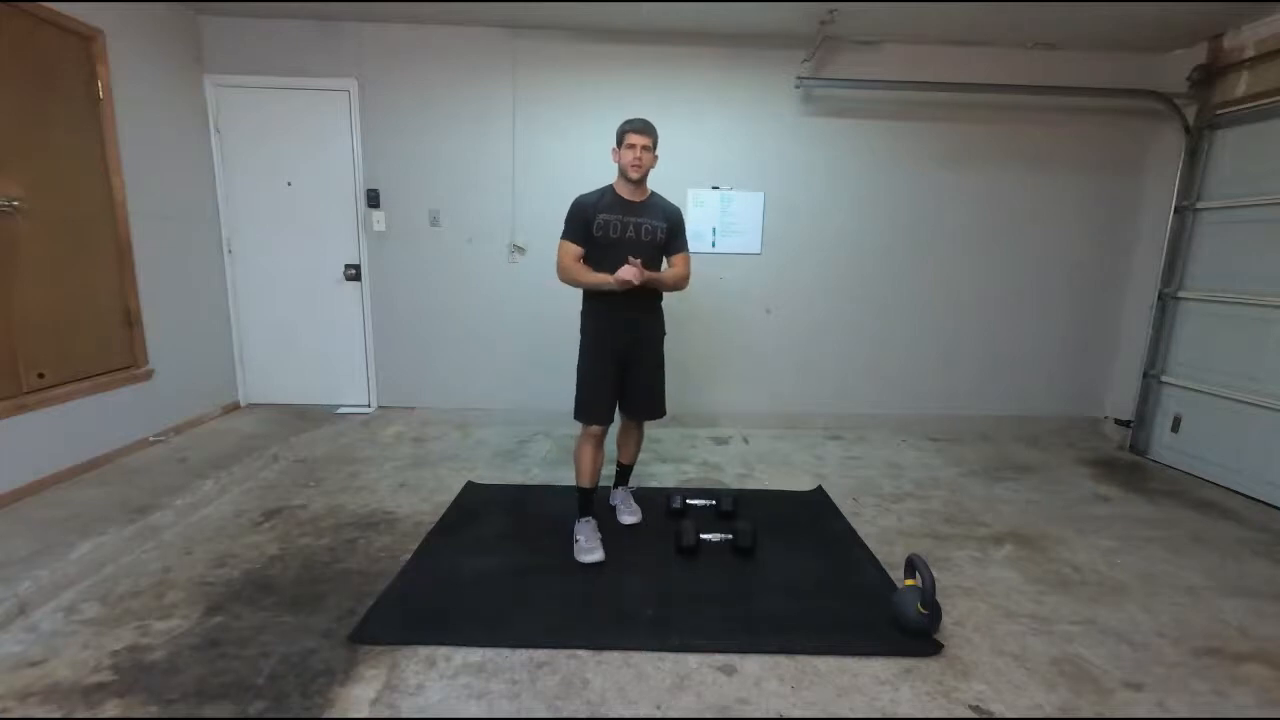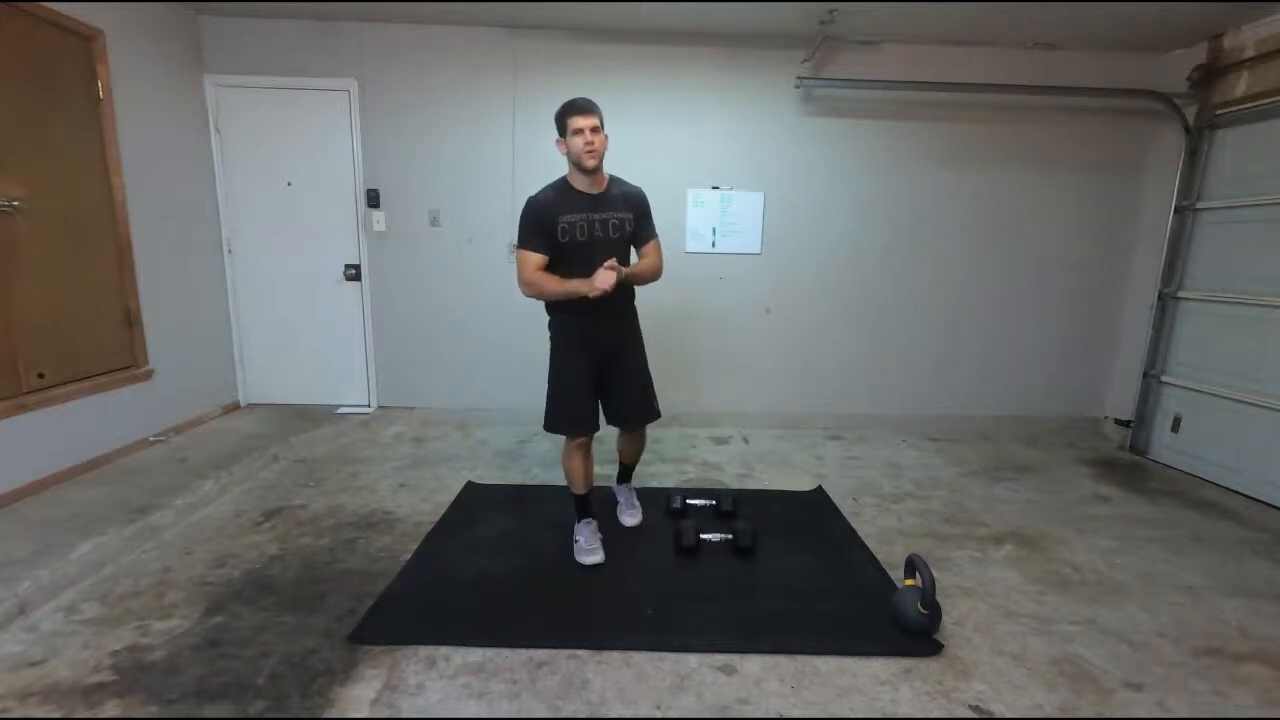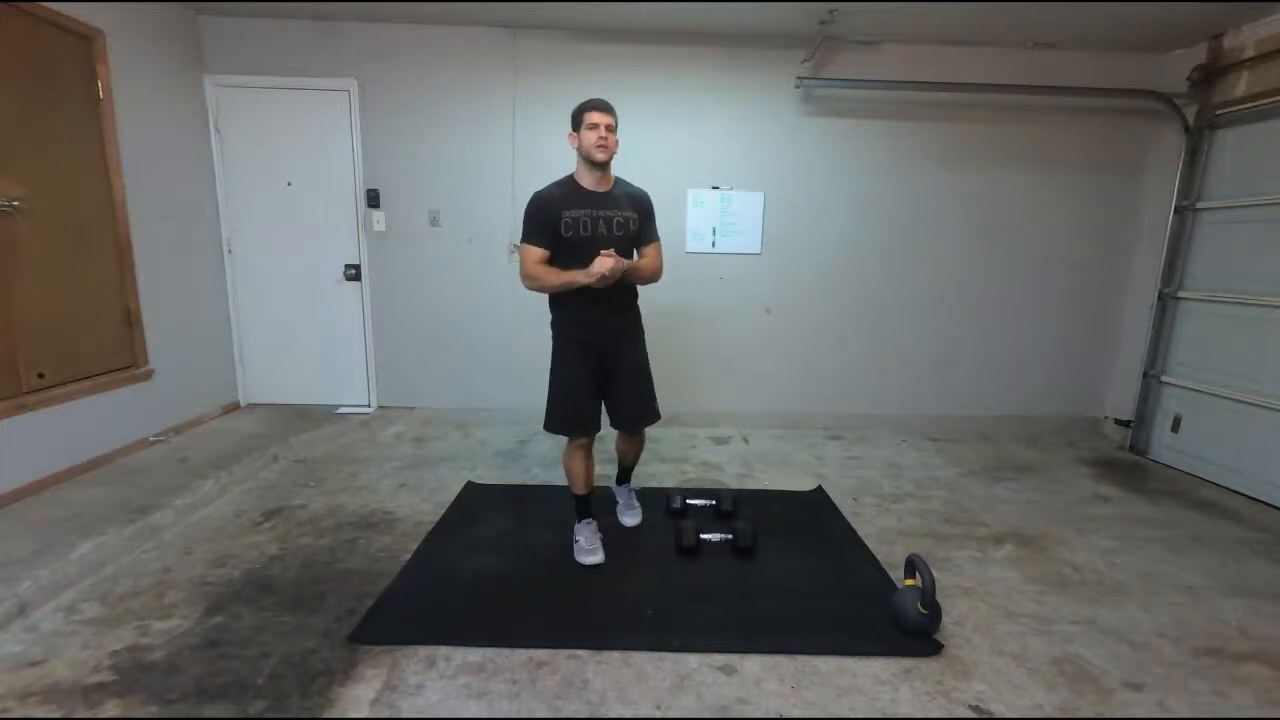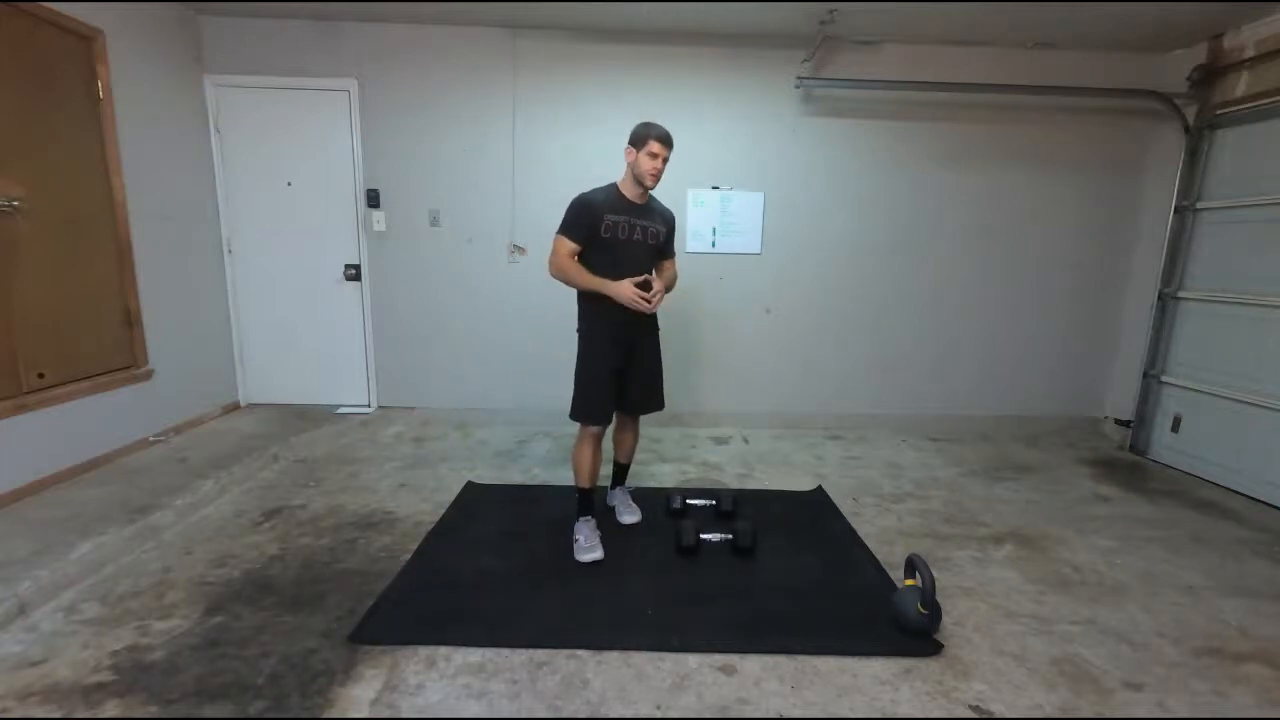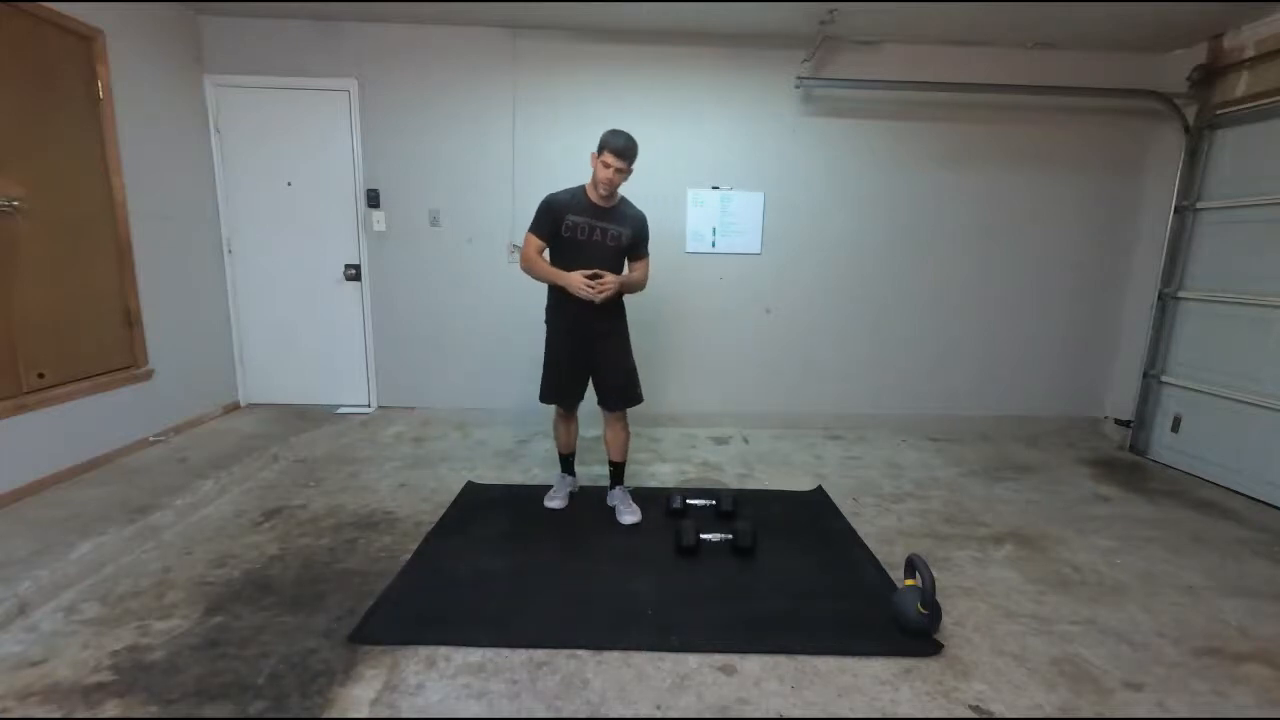
dt=1s
person 1, frame 1
left shoulder: (668, 213)
right shoulder: (587, 206)
left elbow: (680, 273)
right elbow: (566, 267)
left wrist: (648, 277)
right wrist: (612, 280)
left hip: (647, 333)
right hip: (600, 332)
left knee: (635, 417)
right knee: (593, 426)
left ankle: (621, 489)
right ankle: (585, 518)
person 1, frame 2
left shoulder: (632, 198)
right shoulder: (543, 205)
left elbow: (654, 265)
right elbow: (529, 281)
left wrist: (621, 273)
right wrist: (587, 284)
left hip: (623, 334)
right hip: (572, 340)
left knee: (635, 424)
right knee: (578, 436)
left ankle: (624, 486)
right ankle: (584, 521)
person 1, frame 3
left shoulder: (637, 200)
right shoulder: (548, 201)
left elbow: (654, 267)
right elbow: (531, 274)
left wrist: (624, 267)
right wrist: (586, 274)
left hip: (626, 335)
right hip: (574, 339)
left knee: (634, 427)
right knee: (580, 437)
left ankle: (624, 487)
right ankle: (584, 522)
person 1, frame 4
left shoulder: (663, 217)
right shoulder: (591, 204)
left elbow: (667, 269)
right elbow: (559, 263)
left wrist: (662, 286)
right wrist: (613, 288)
left hip: (643, 332)
right hip: (599, 333)
left knee: (630, 415)
right knee: (593, 426)
left ankle: (618, 489)
right ankle: (584, 518)
person 1, frame 5
left shoulder: (634, 219)
right shoulder: (557, 205)
left elbow: (640, 276)
right elbow: (528, 257)
left wrist: (618, 282)
right wrist: (565, 279)
left hip: (609, 327)
right hip: (564, 325)
left knee: (616, 409)
right knee: (564, 407)
left ankle: (617, 488)
right ankle: (567, 476)
